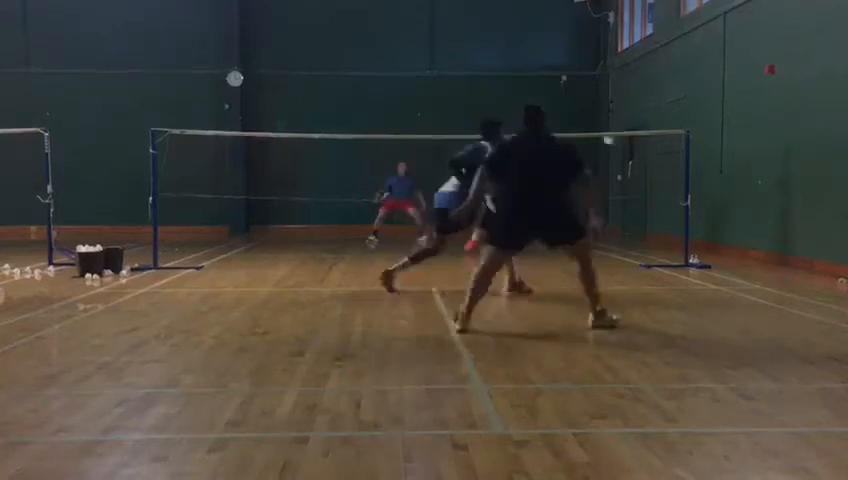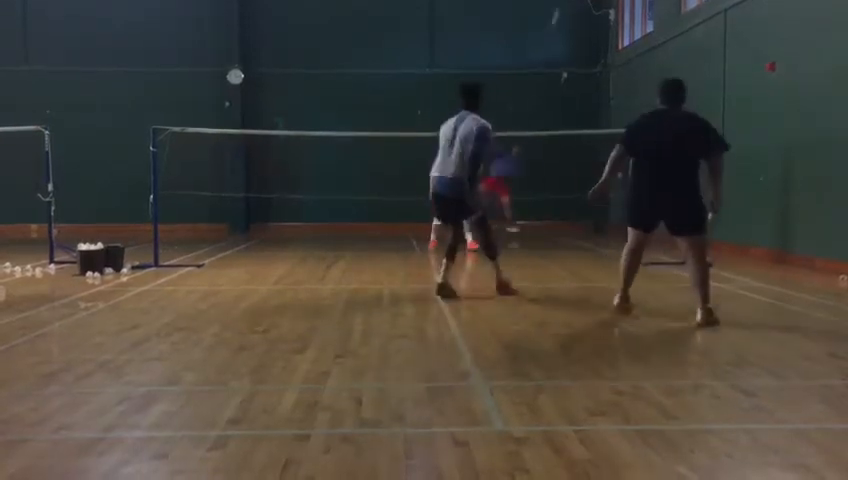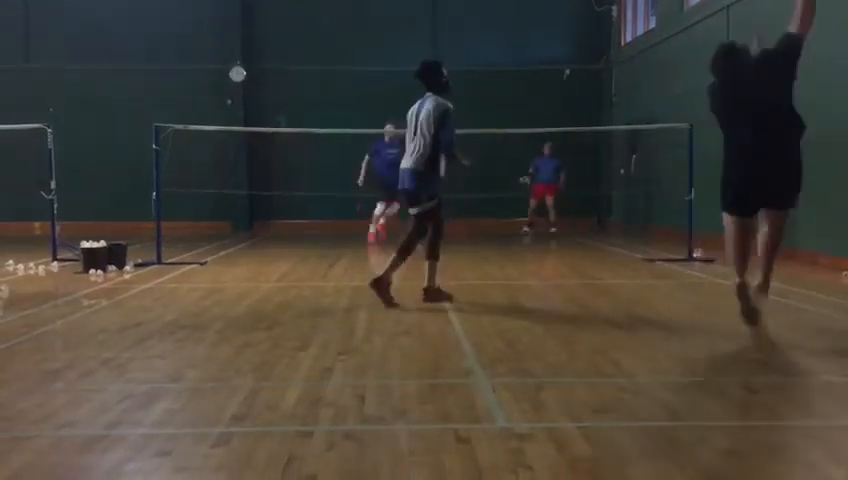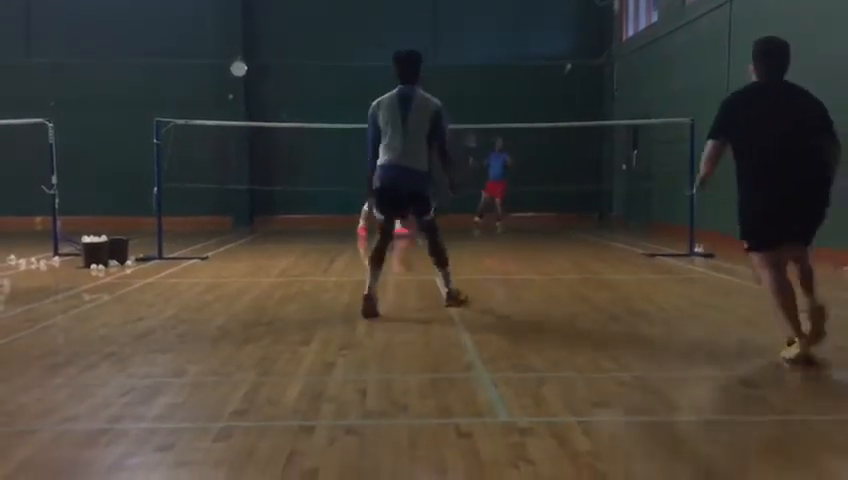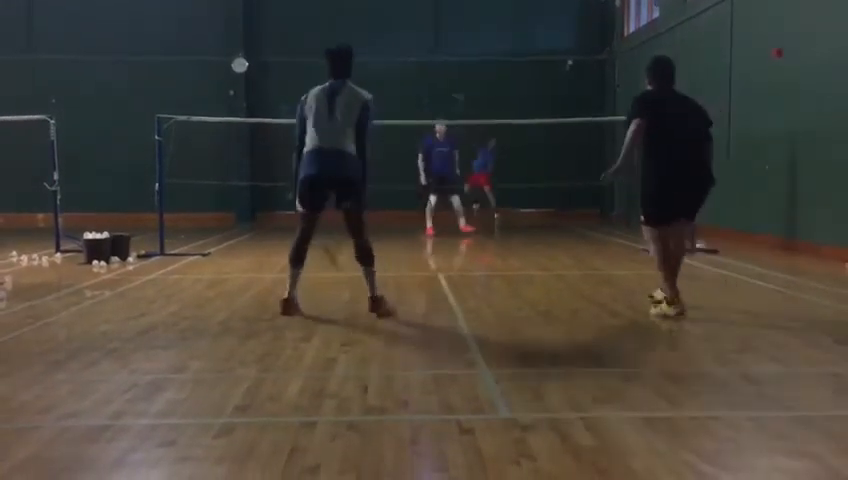
dt=1s
person 1, frame 1
left shoulder: (509, 148)
right shoulder: (561, 149)
left elbow: (485, 173)
right elbow: (582, 181)
left wrist: (471, 202)
right wrist: (591, 212)
left hip: (515, 213)
right hip: (555, 213)
left knee: (488, 265)
right knee: (584, 258)
left ankle: (464, 317)
right ankle: (597, 314)
person 1, frame 2
left shoulder: (643, 123)
right shoulder: (698, 125)
left elbow: (621, 152)
right elbow: (715, 159)
left wrist: (605, 181)
right wrist: (716, 193)
left hip: (643, 193)
right hip: (682, 196)
left knee: (635, 243)
right knee: (696, 252)
left ankle: (623, 295)
right ankle: (704, 309)
person 1, frame 3
left shoulder: (720, 94)
right shoulder: (770, 65)
left hip: (742, 169)
right hip: (783, 166)
left knee: (736, 229)
right knee: (773, 224)
left ankle: (741, 283)
right ankle: (763, 283)
person 1, frame 4
left shoulder: (737, 103)
right shoulder: (808, 100)
left elbow: (713, 149)
right elbow: (832, 147)
left wrist: (703, 175)
right wrist: (823, 186)
left hip: (762, 198)
right hip: (808, 194)
left knee: (770, 266)
right knee: (797, 256)
left ankle: (798, 339)
right ankle: (813, 306)
person 1, frame 5
left shoulder: (646, 101)
right shoulder: (692, 106)
left elbow: (637, 129)
right elbow: (706, 144)
left wrist: (620, 162)
right wrist: (702, 174)
left hip: (662, 179)
right hip: (695, 179)
left knee: (658, 238)
right knee: (677, 235)
left ankle: (672, 300)
right ankle: (669, 290)
person 2, frame 1
left shoulder: (489, 152)
right shoulder: (482, 148)
right elbow: (456, 162)
right wrist: (469, 185)
left hip: (446, 201)
right hip: (458, 200)
left knee: (435, 247)
left ankle: (392, 272)
right ankle: (513, 281)
person 2, frame 2
left shoulder: (447, 125)
right shoulder: (481, 126)
right elbow: (475, 161)
right wrist: (470, 191)
left hip: (438, 184)
right hip: (458, 186)
left knee: (457, 234)
right knee: (484, 230)
left ankle: (443, 281)
right ankle: (500, 280)
person 2, frame 3
left shoulder: (415, 108)
right shoulder: (442, 108)
right elbow: (447, 148)
right wrist: (462, 163)
left hip: (410, 173)
right hip: (423, 176)
left knee: (436, 226)
right knee: (418, 231)
left ankle: (431, 287)
right ankle: (383, 278)
person 2, frame 4
left shoulder: (379, 105)
right shoulder: (432, 106)
left elbow: (372, 148)
right elbow: (441, 148)
left wrist: (372, 183)
right wrist: (451, 179)
left hip: (387, 177)
right hip: (417, 177)
left knee: (384, 236)
right knee: (432, 235)
left ankle: (370, 294)
right ankle: (450, 291)
person 2, frame 5
left shoulder: (309, 97)
right shoulder: (362, 98)
left elbow: (299, 144)
right elbow: (361, 145)
left wrist: (296, 182)
right wrist: (362, 184)
left hip: (313, 165)
right hip: (345, 166)
left knee: (304, 233)
right knee: (358, 233)
left ankle: (290, 297)
right ankle: (374, 297)
